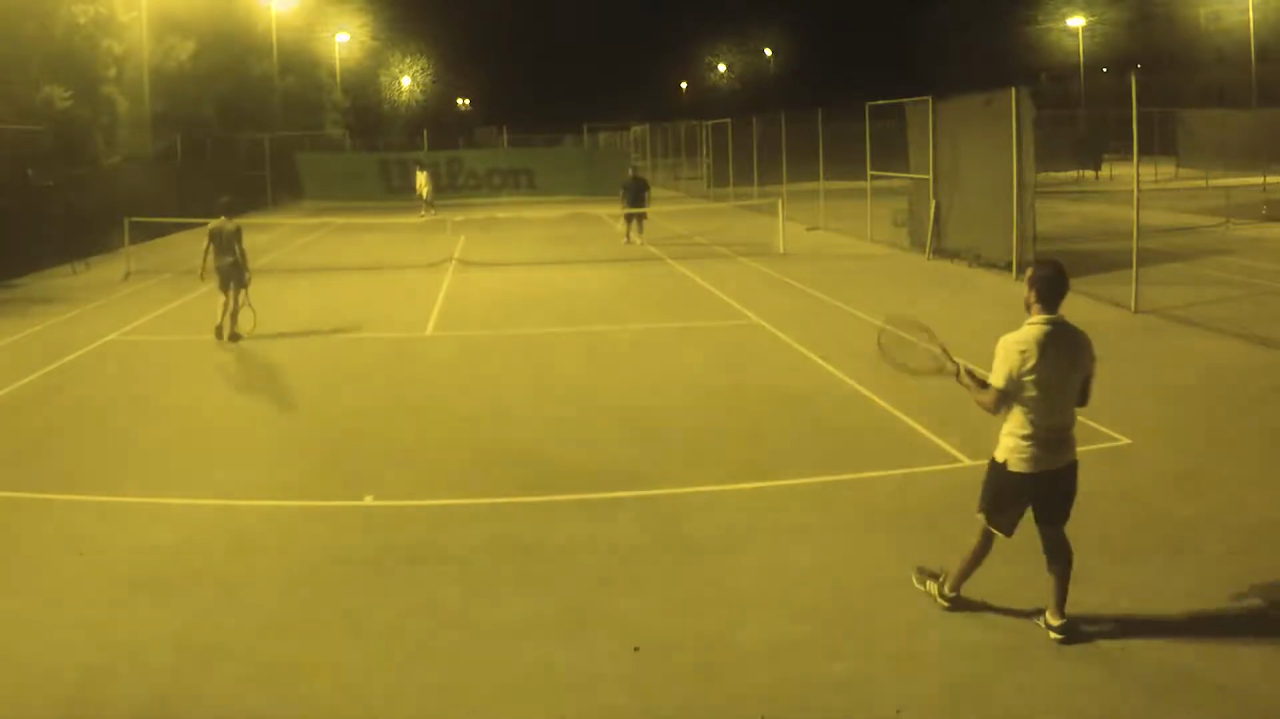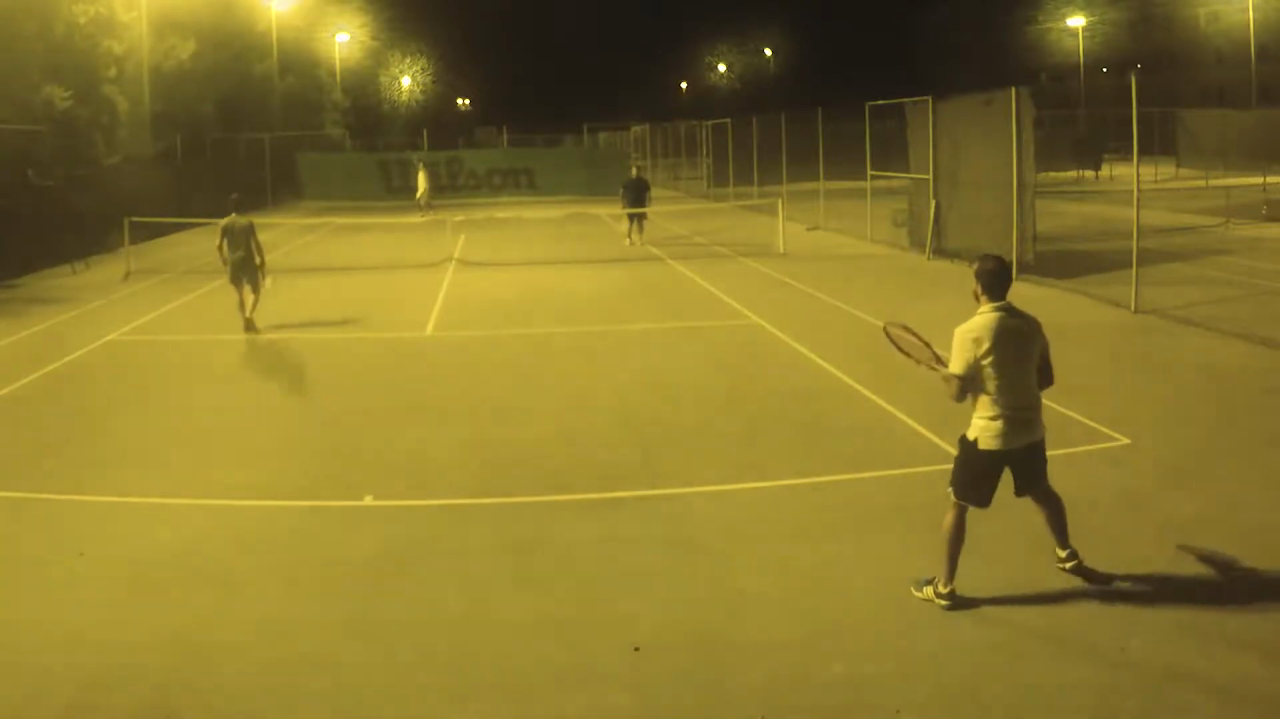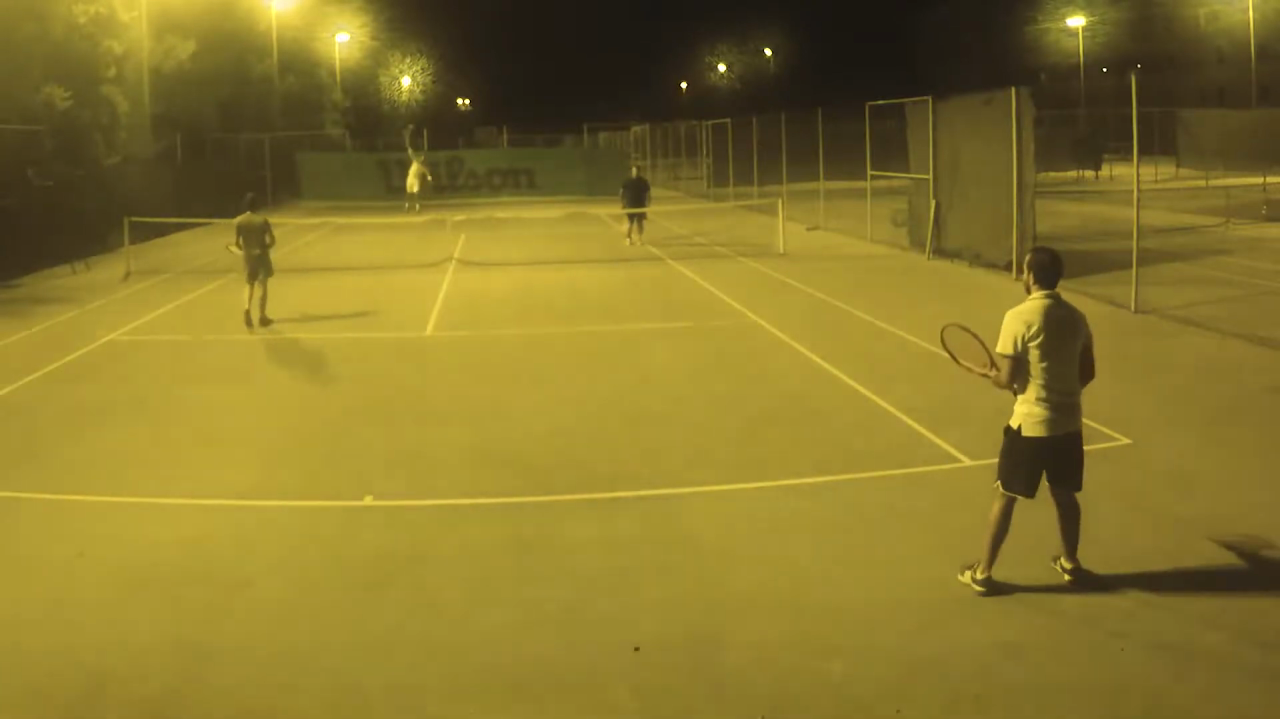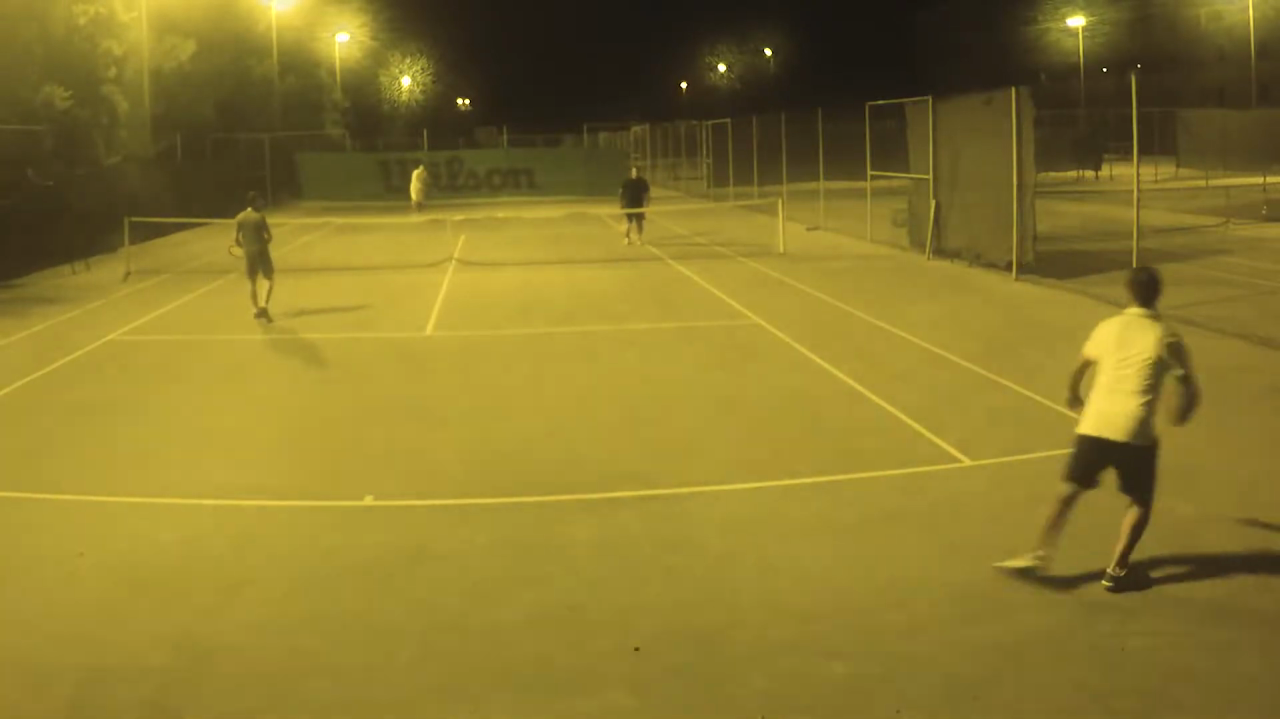
dt=0.7s
person 1, frame 1
left shoulder: (1015, 345)
right shoulder: (1080, 341)
left elbow: (992, 404)
right elbow: (1081, 398)
left wrist: (970, 383)
left hip: (1018, 457)
right hip: (1062, 456)
left knee: (989, 529)
right knee: (1054, 533)
left ankle: (948, 588)
right ankle: (1057, 616)
person 1, frame 2
left shoulder: (969, 333)
right shoulder: (1031, 325)
left elbow: (957, 394)
right elbow: (1046, 379)
left wrist: (947, 376)
left hip: (988, 435)
right hip: (1029, 430)
left knee: (958, 506)
right knee: (1041, 492)
left ankle: (944, 586)
right ankle: (1067, 554)
person 1, frame 3
left shoulder: (1019, 317)
right shoulder: (1076, 317)
left elbow: (1007, 379)
right elbow: (1088, 373)
left wrist: (994, 377)
left hip: (1031, 423)
right hip: (1068, 422)
left knee: (1006, 497)
right knee: (1064, 494)
left ankle: (983, 572)
right ankle: (1070, 563)
person 1, frame 4
left shoulder: (1107, 328)
right shoulder: (1167, 338)
left elbow: (1079, 372)
right elbow: (1191, 396)
left wrist: (1073, 397)
right wrist: (1180, 416)
left hip: (1095, 426)
right hip: (1136, 433)
left knee: (1071, 492)
right knee: (1141, 501)
left ankle: (1039, 554)
right ankle: (1118, 569)
